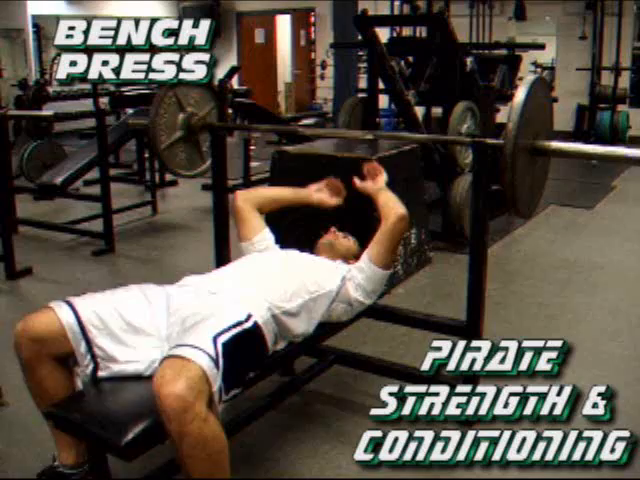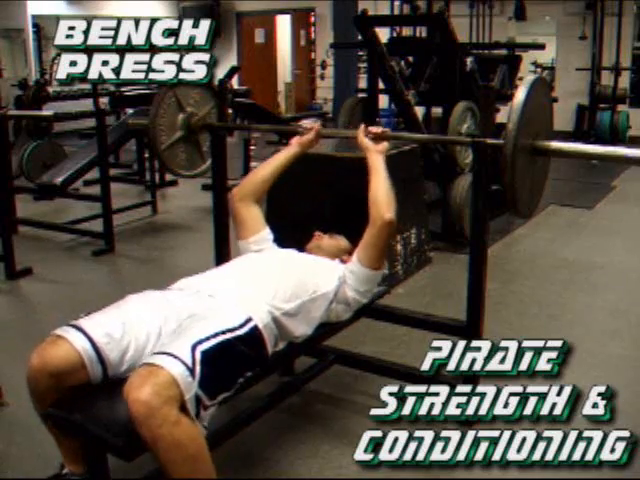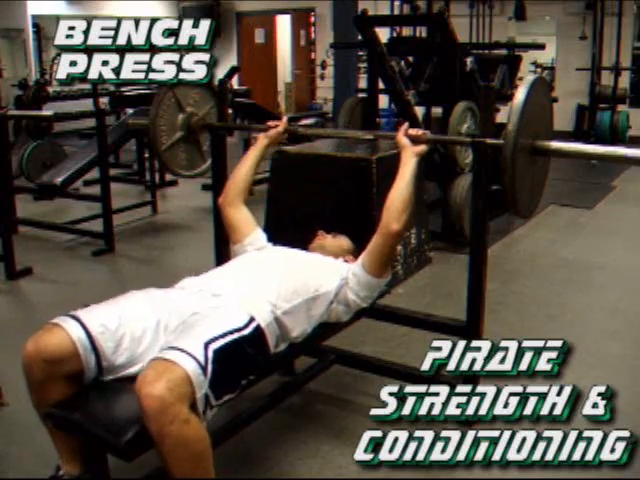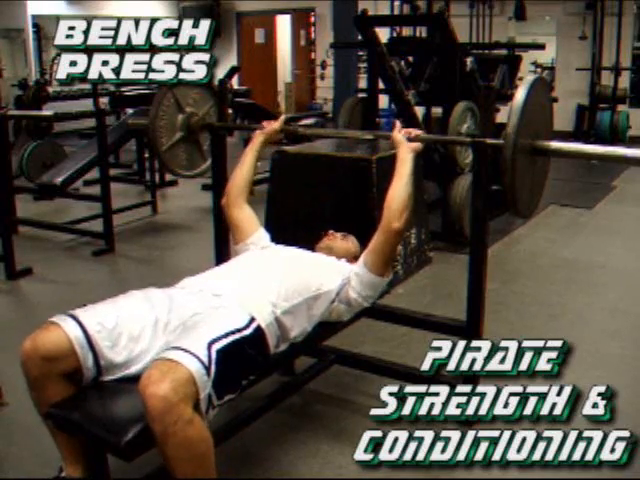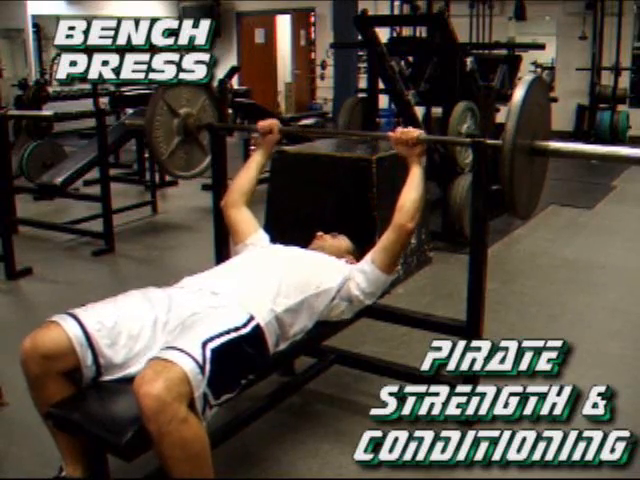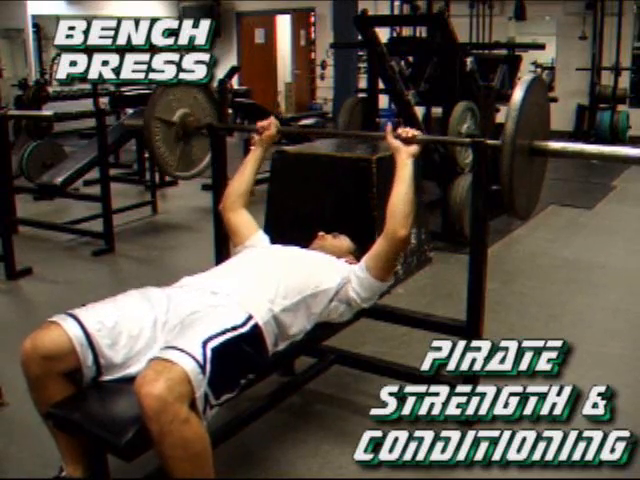
dt=0.4s
person 1, frame 1
left shoulder: (349, 282)
right shoulder: (276, 257)
left elbow: (396, 220)
right elbow: (244, 201)
left wrist: (376, 188)
right wrist: (310, 196)
left hip: (241, 319)
right hip: (182, 299)
left knee: (175, 389)
right knee: (35, 334)
person 1, frame 2
left shoulder: (343, 283)
right shoulder: (270, 256)
left elbow: (383, 221)
right elbow: (242, 199)
left wrist: (373, 155)
right wrist: (295, 148)
left hip: (237, 322)
right hip: (179, 301)
left knee: (147, 398)
right knee: (46, 365)
person 1, frame 3
left shoulder: (346, 283)
right shoulder: (267, 254)
left elbow: (391, 228)
right elbow: (230, 202)
left wrist: (408, 157)
right wrist: (262, 143)
left hip: (239, 320)
right hip: (180, 300)
left knee: (158, 392)
right knee: (43, 352)
person 1, frame 4
left shoulder: (349, 283)
right shoulder: (271, 254)
left elbow: (391, 226)
right elbow: (234, 203)
left wrist: (404, 154)
right wrist: (258, 140)
left hip: (239, 321)
right hip: (180, 300)
left knee: (163, 393)
right knee: (41, 350)
person 1, frame 5
left shoulder: (348, 281)
right shoulder: (268, 253)
left elbow: (402, 228)
right elbow: (233, 205)
left wrist: (415, 163)
right wrist: (262, 150)
left hip: (237, 321)
right hip: (177, 300)
left knee: (156, 393)
right knee: (41, 350)
person 1, frame 6
left shoulder: (347, 283)
right shoulder: (270, 253)
left elbow: (396, 235)
right elbow: (232, 208)
left wrist: (404, 159)
right wrist: (260, 148)
left hip: (237, 321)
right hip: (175, 301)
left knee: (158, 393)
right knee: (41, 351)
